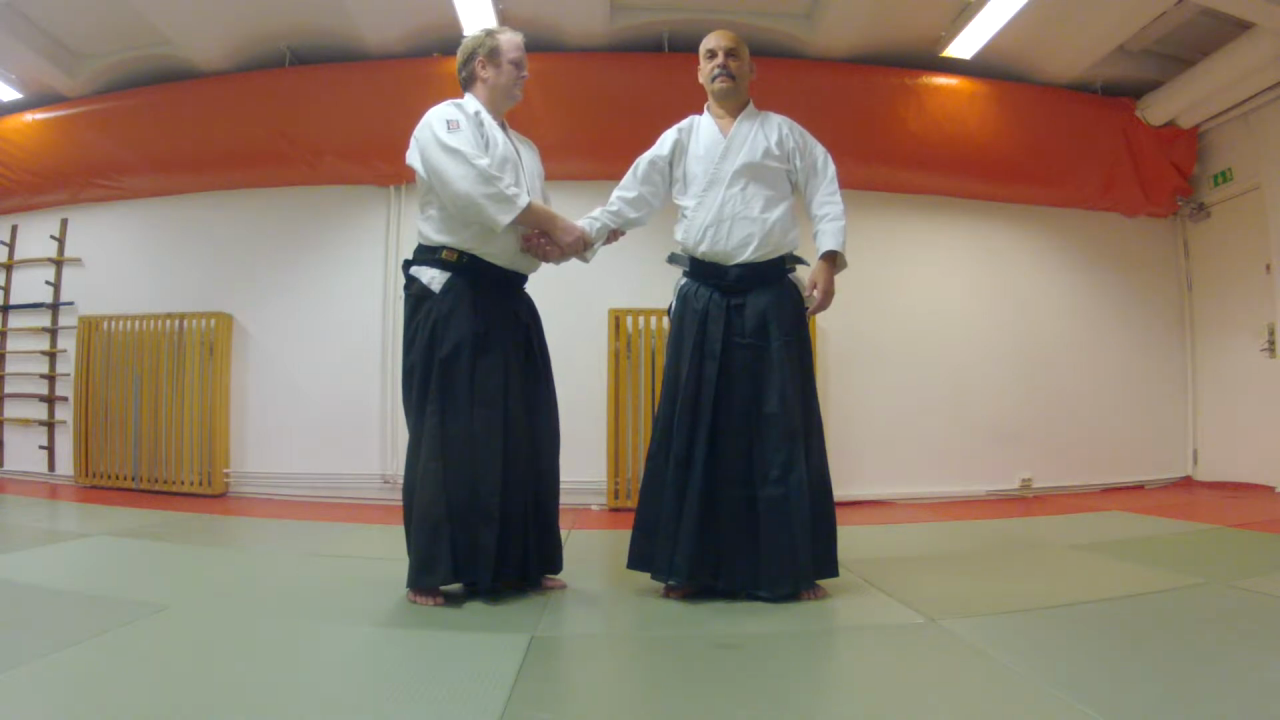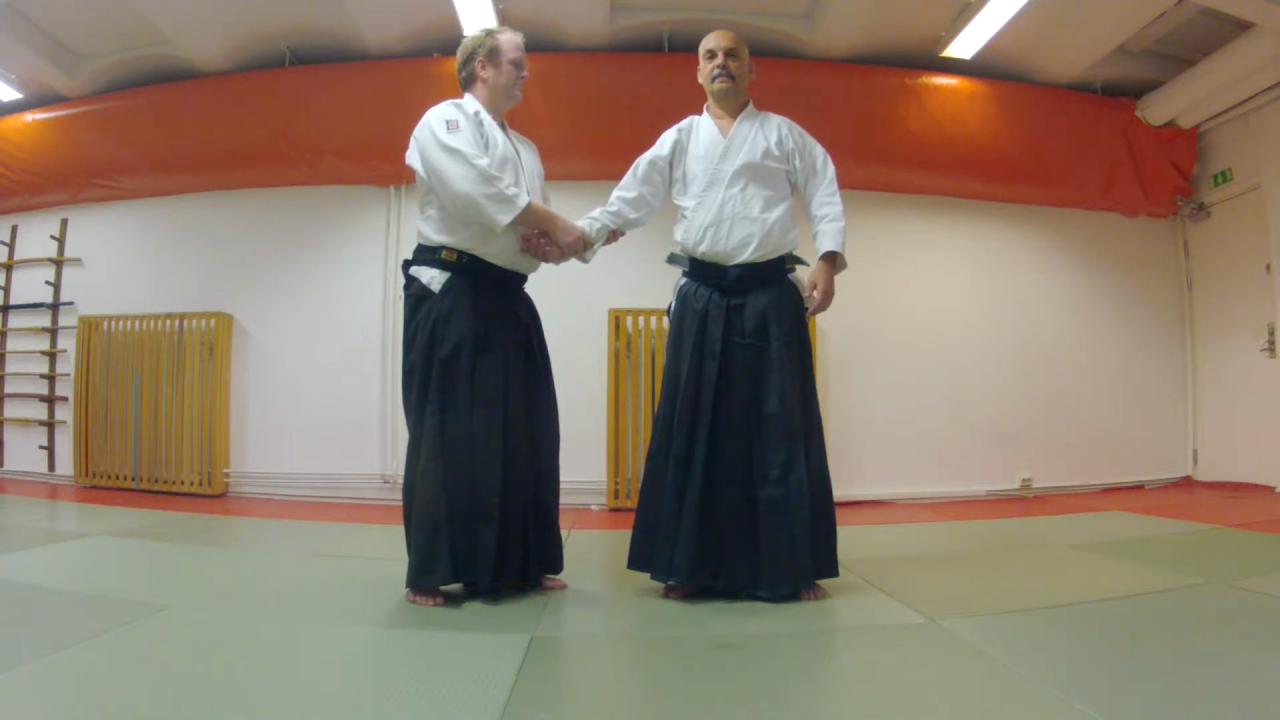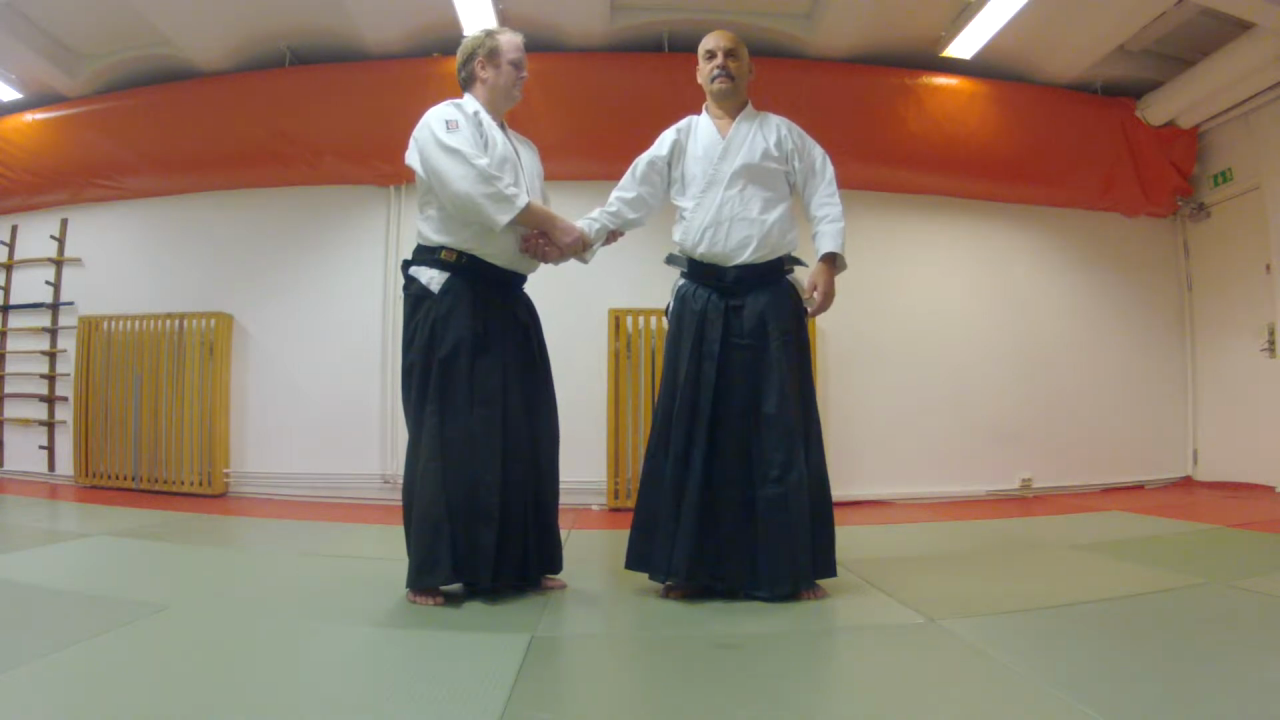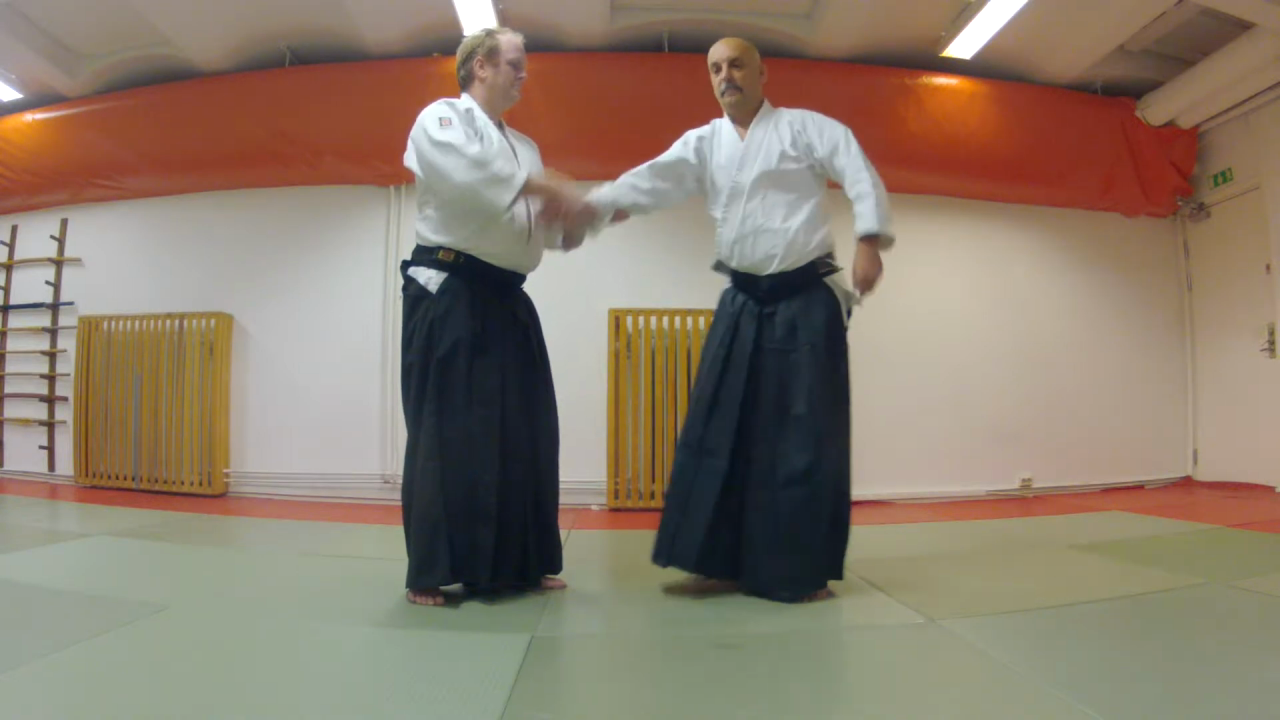
dt=0.4s
person 1, frame 1
left shoulder: (524, 148)
right shoulder: (447, 120)
left elbow: (540, 230)
right elbow: (475, 189)
left wrist: (572, 240)
right wrist: (556, 225)
left hip: (507, 299)
right hip: (452, 294)
left knee: (524, 434)
right knee: (448, 433)
left ankle: (517, 563)
right ankle: (431, 572)
person 1, frame 2
left shoulder: (523, 148)
right shoulder: (447, 120)
left elbow: (538, 229)
right elbow: (475, 189)
left wrist: (570, 239)
right wrist: (554, 225)
left hip: (506, 299)
right hip: (452, 295)
left knee: (524, 433)
right knee: (448, 433)
left ankle: (516, 563)
right ankle: (430, 572)
person 1, frame 3
left shoulder: (523, 148)
right shoulder: (446, 120)
left elbow: (535, 227)
right elbow: (475, 190)
left wrist: (571, 238)
right wrist: (554, 225)
left hip: (505, 299)
right hip: (451, 294)
left knee: (523, 434)
right knee: (449, 432)
left ankle: (517, 563)
right ankle: (430, 571)
person 1, frame 4
left shoulder: (519, 146)
right shoulder: (442, 120)
left elbow: (537, 226)
right elbow: (472, 174)
left wrist: (572, 216)
right wrist: (547, 190)
left hip: (505, 299)
right hip: (451, 295)
left knee: (525, 432)
right knee: (452, 431)
left ankle: (516, 564)
right ankle: (430, 571)
person 2, frame 1
left shoulder: (784, 133)
right shoulder: (678, 139)
left elbow: (825, 195)
right elbow: (630, 199)
left wrist: (828, 260)
left hip: (771, 295)
right hip: (702, 298)
left knee: (780, 429)
right knee: (693, 428)
left ankle: (792, 566)
right ankle: (691, 565)
person 2, frame 2
left shoulder: (783, 134)
right shoulder: (678, 139)
left elbow: (824, 195)
right elbow: (630, 199)
left wrist: (827, 260)
left hip: (771, 294)
right hip: (702, 298)
left knee: (782, 428)
right knee: (693, 428)
left ankle: (793, 566)
right ankle: (691, 565)
person 2, frame 3
left shoulder: (782, 134)
right shoulder: (677, 139)
left elbow: (823, 195)
right elbow: (629, 199)
left wrist: (827, 262)
left hip: (769, 295)
right hip: (701, 297)
left knee: (779, 429)
right knee: (690, 429)
left ankle: (790, 567)
right ankle: (692, 565)
person 2, frame 4
left shoulder: (804, 126)
right shoulder: (702, 142)
left elbow: (859, 173)
right elbow: (650, 183)
left wrist: (868, 241)
right wrist: (594, 206)
left hip: (806, 296)
right hip: (743, 300)
left knee: (806, 429)
right knee: (717, 426)
left ankle: (802, 567)
right ankle: (719, 559)
